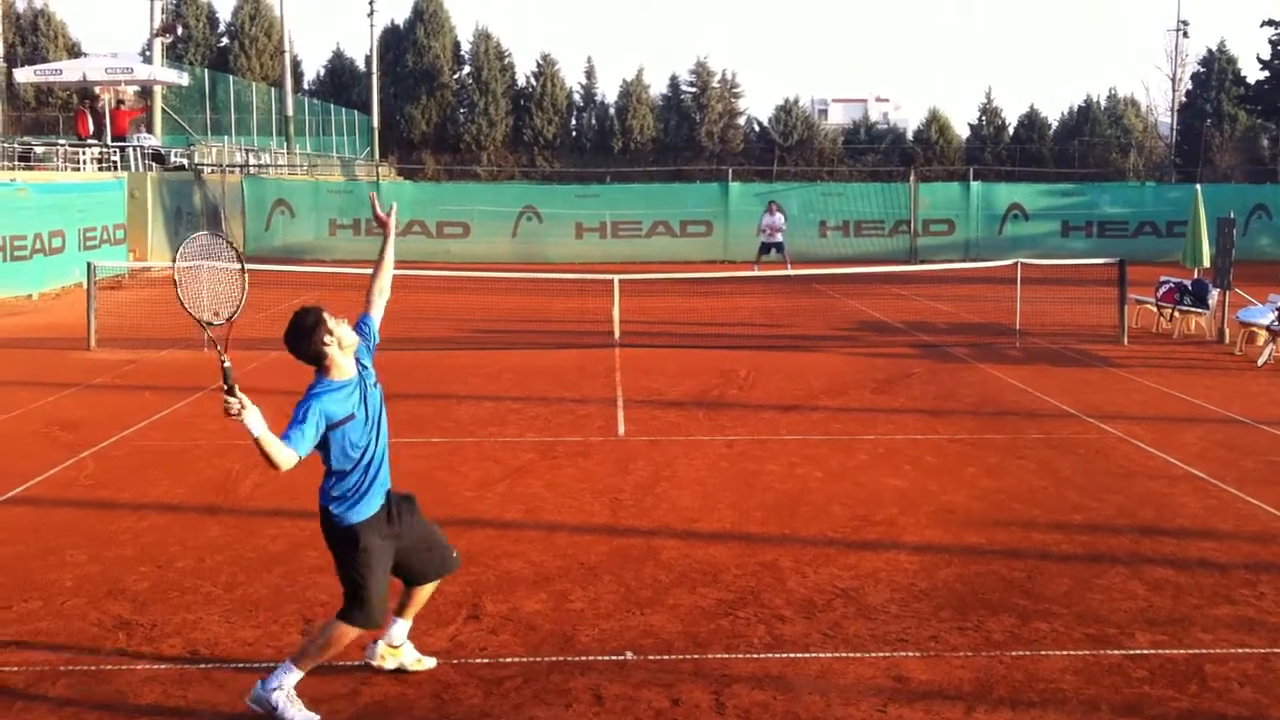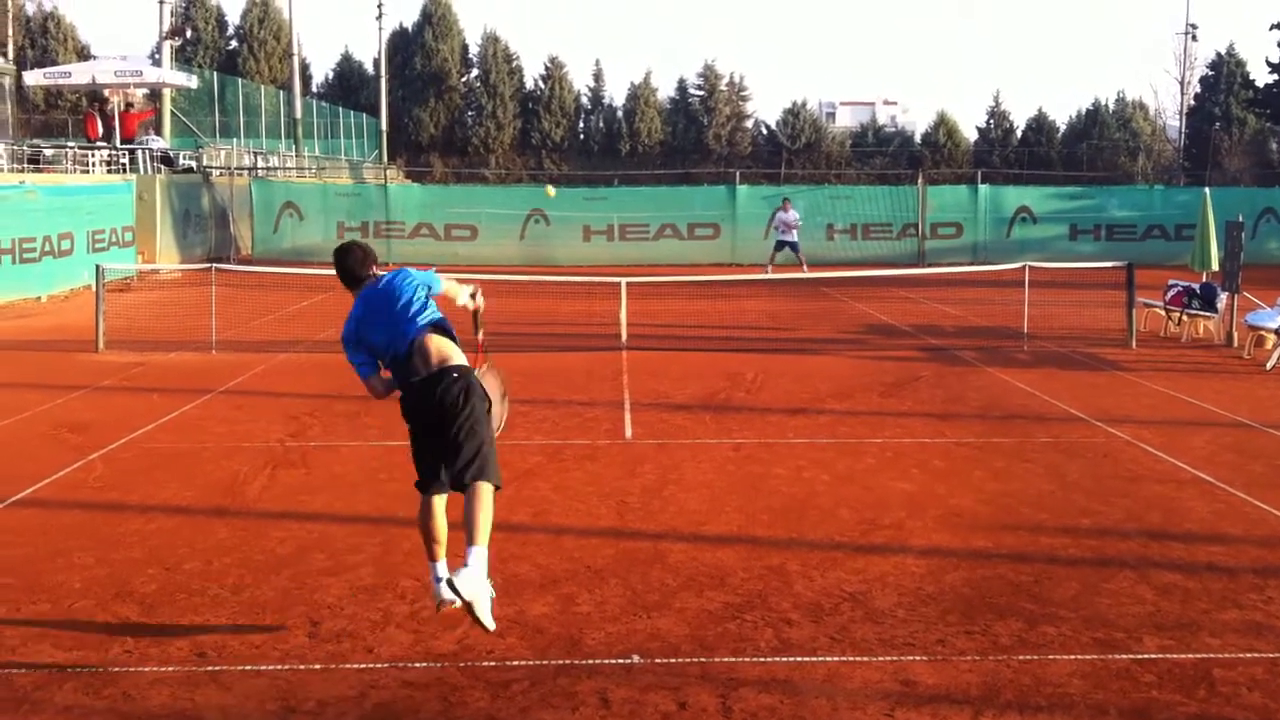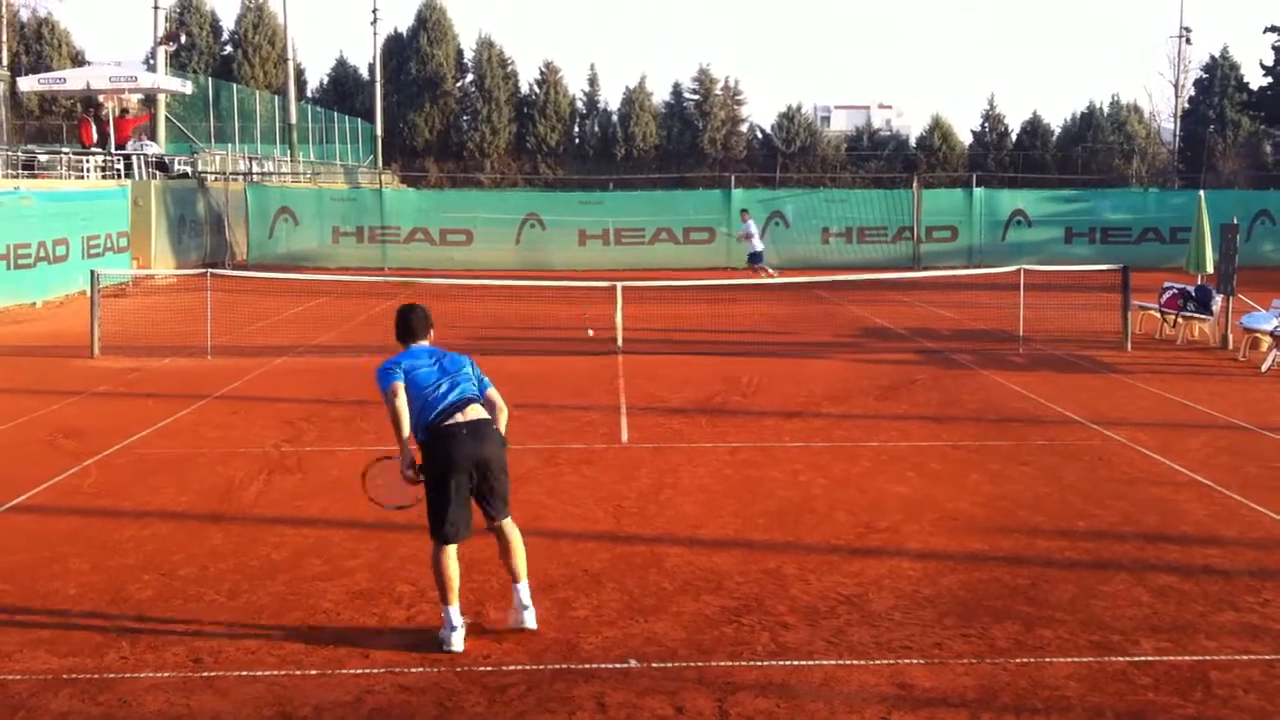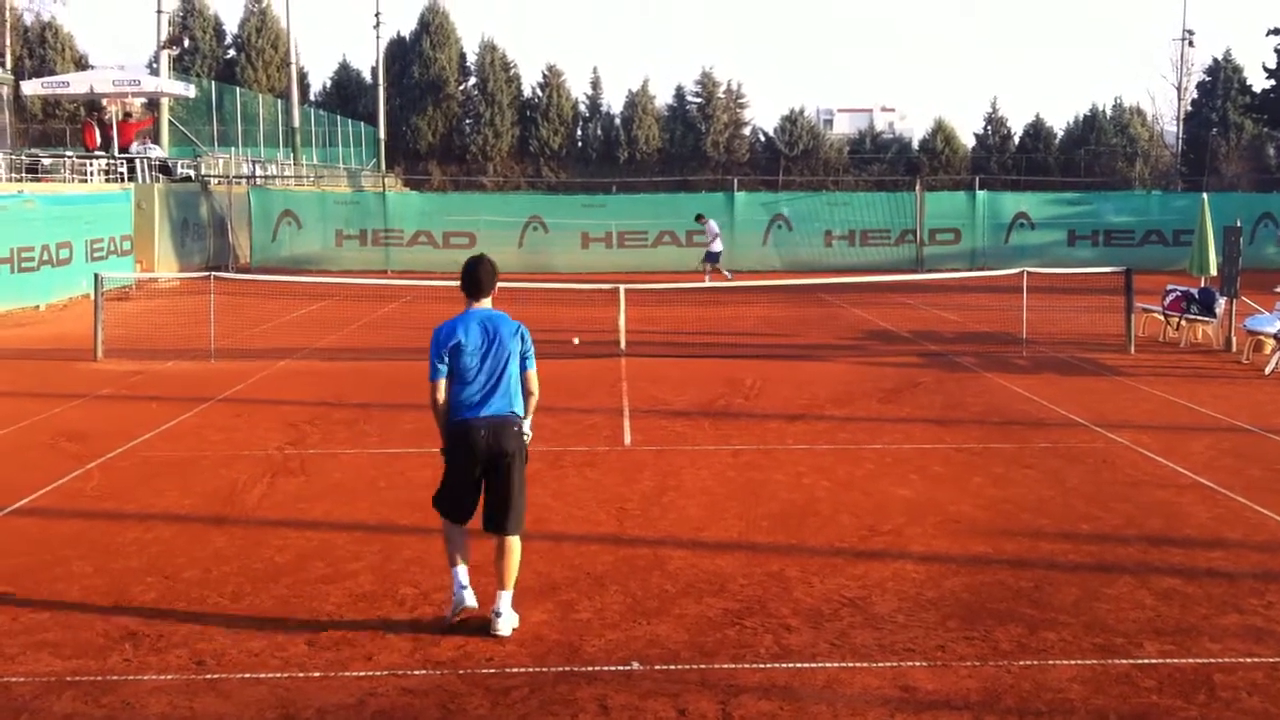
dt=0.5s
person 1, frame 1
left shoulder: (361, 356)
right shoulder: (319, 402)
left elbow: (378, 295)
right elbow: (284, 459)
left wrist: (388, 236)
right wrist: (254, 421)
left hip: (384, 504)
right hip: (353, 519)
left knee: (436, 563)
right knee: (362, 613)
left ankle: (392, 645)
person 1, frame 2
left shoulder: (354, 324)
right shoulder: (403, 279)
left elbow: (379, 386)
right elbow: (447, 287)
right wrist: (469, 295)
left hip: (417, 398)
right hip: (454, 382)
left knee: (432, 491)
right knee: (480, 483)
left ankle: (440, 581)
right ankle: (474, 574)
person 1, frame 3
left shoulder: (393, 365)
right shoulder: (462, 360)
left elbow: (397, 399)
right elbow: (500, 407)
left wrist: (406, 452)
right wrist: (495, 445)
left hip: (444, 442)
right hip: (485, 433)
left knee: (445, 541)
right knee: (501, 519)
left ankle: (452, 625)
right ankle: (524, 604)
person 1, frame 4
left shoulder: (446, 332)
right shoulder: (517, 330)
left elbow: (438, 397)
right elbow: (532, 390)
left wrist: (446, 436)
right wrist: (525, 423)
left hip: (466, 434)
right hip: (508, 434)
left knee: (453, 518)
right knee: (508, 528)
left ankle: (461, 588)
right ankle: (502, 611)
